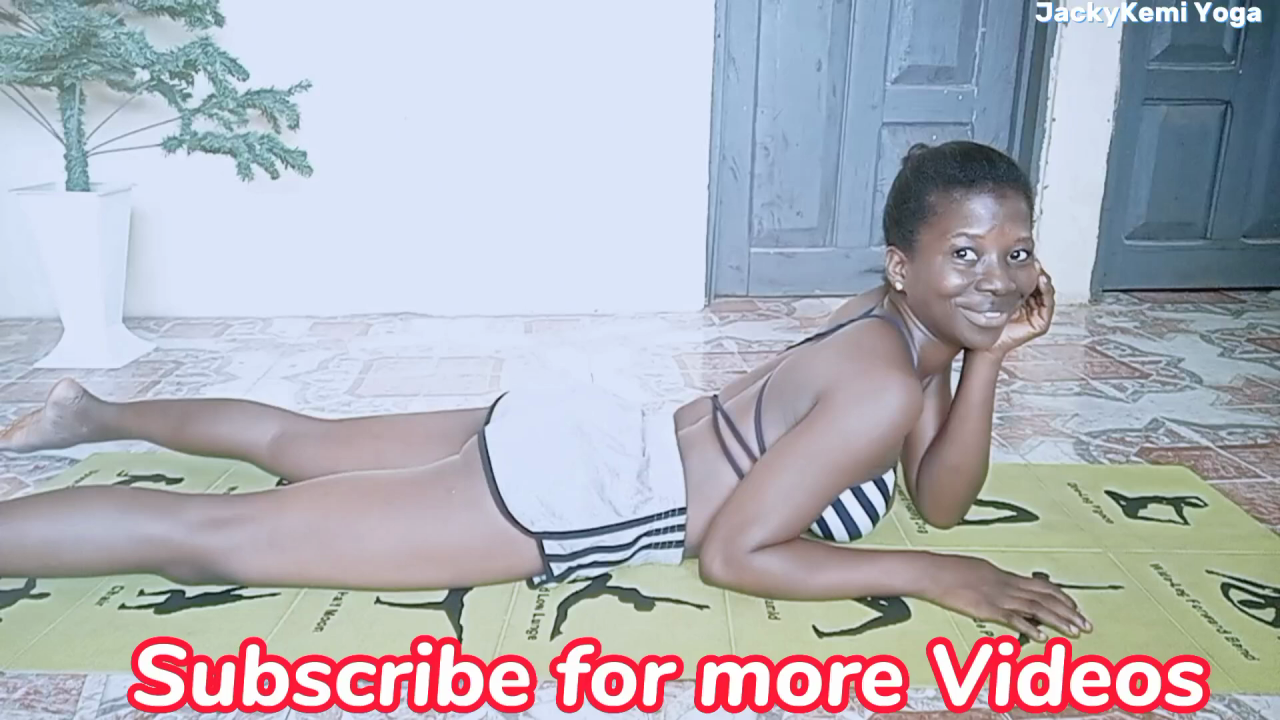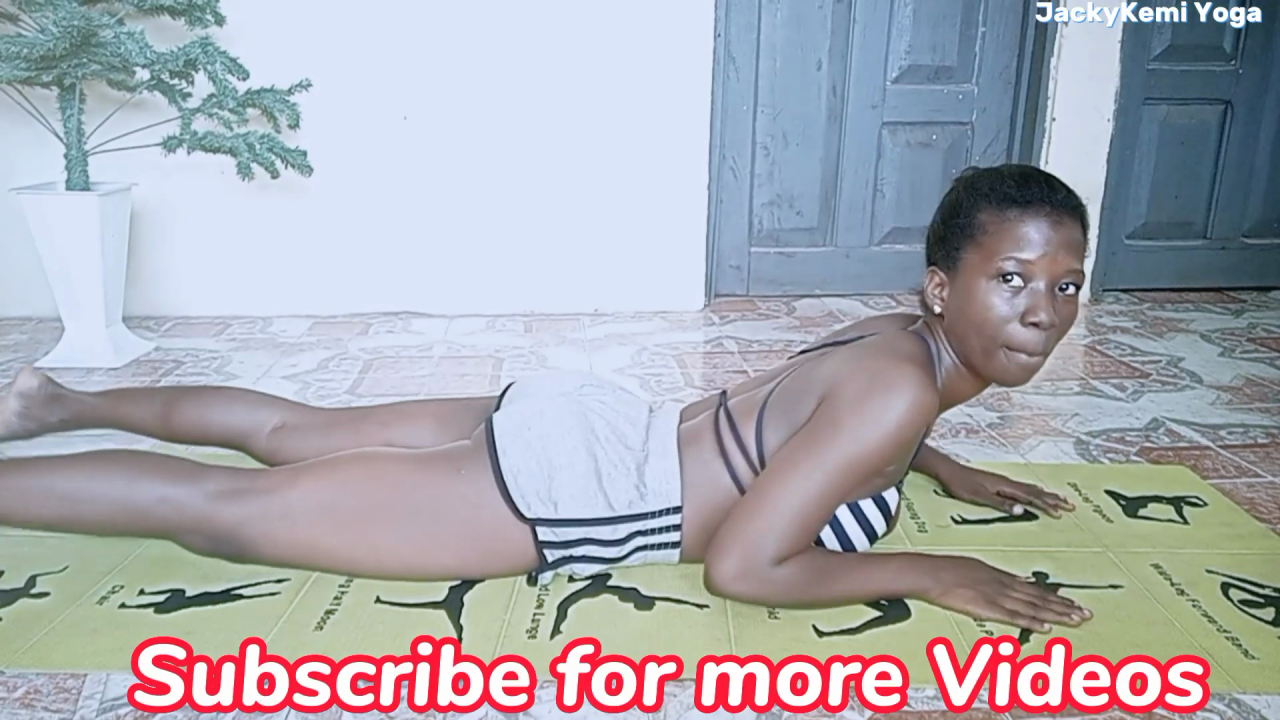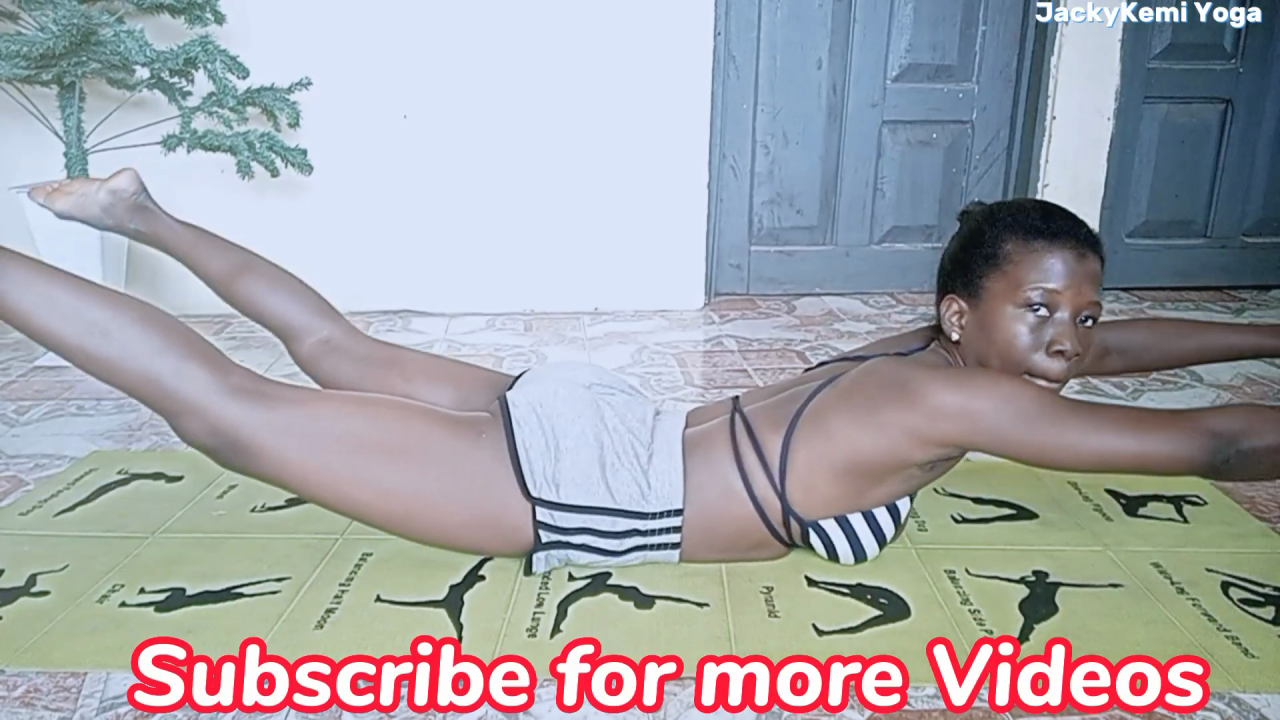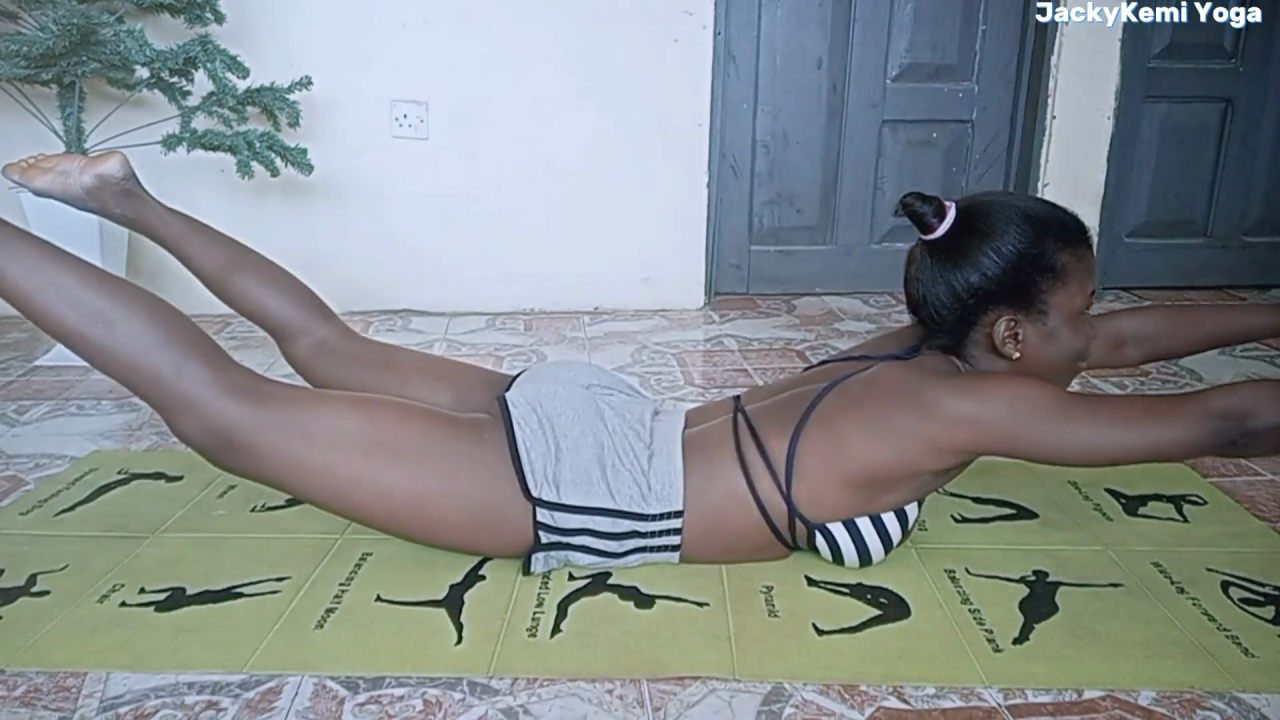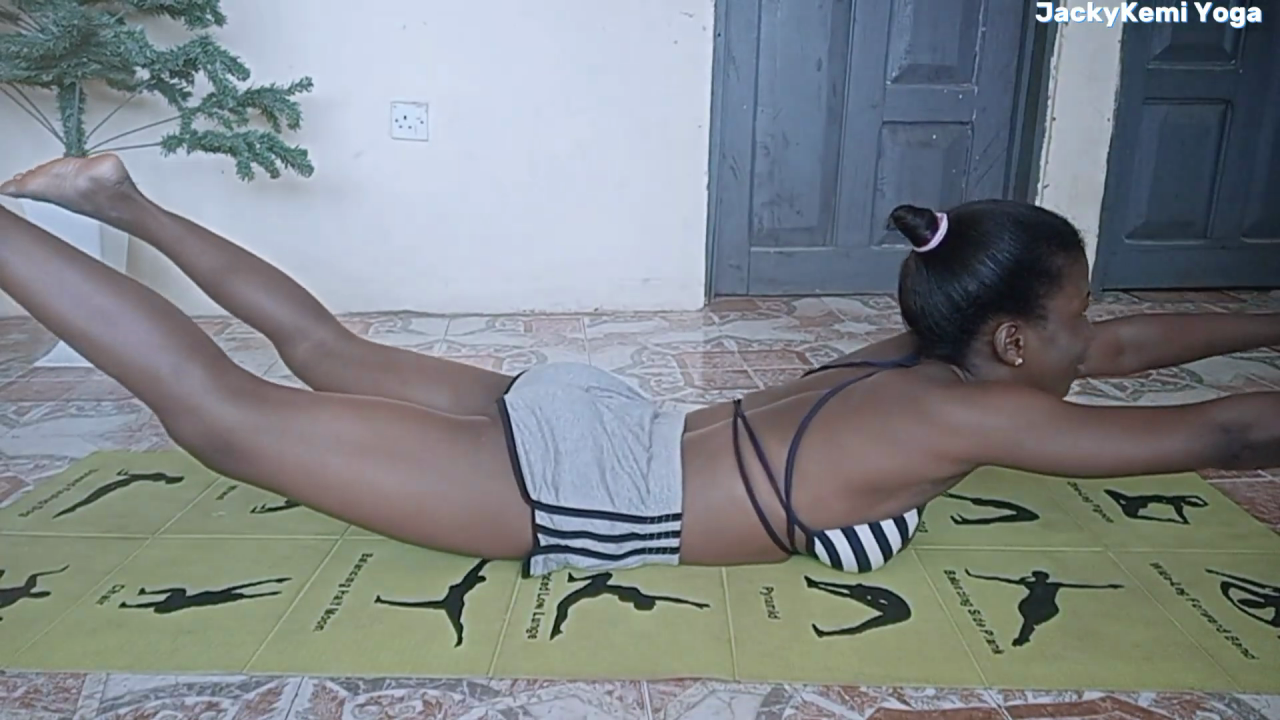
dt=1s
person 1, frame 1
left shoulder: (895, 317)
right shoulder: (882, 385)
left elbow: (940, 498)
right elbow: (734, 554)
left wrist: (989, 357)
right wrist: (932, 578)
left hip: (576, 442)
right hip: (565, 498)
left knee: (301, 446)
right knee: (214, 535)
left ankle: (94, 410)
person 1, frame 2
left shoulder: (904, 339)
right shoulder: (898, 388)
right elbow: (743, 566)
left wrist: (935, 464)
right wrist: (929, 571)
left hip: (580, 427)
right hip: (566, 493)
left knee: (294, 433)
right knee: (222, 510)
person 1, frame 3
left shoulder: (939, 348)
right shoulder: (958, 397)
left elbow: (1107, 341)
left hip: (584, 426)
right hip: (574, 487)
left knee: (338, 353)
right knee: (234, 415)
left ankle: (142, 214)
person 1, frame 4
left shoulder: (927, 345)
right shoulder: (978, 405)
left elbow: (1127, 336)
left hip: (586, 424)
right hip: (582, 492)
left knee: (330, 352)
right knee: (233, 415)
left ankle: (125, 197)
person 1, frame 5
left shoulder: (924, 350)
right shoulder: (979, 413)
left elbow: (1125, 344)
left hip: (584, 423)
right hip: (577, 494)
left knee: (327, 354)
right knee: (229, 417)
left ankle: (119, 201)
